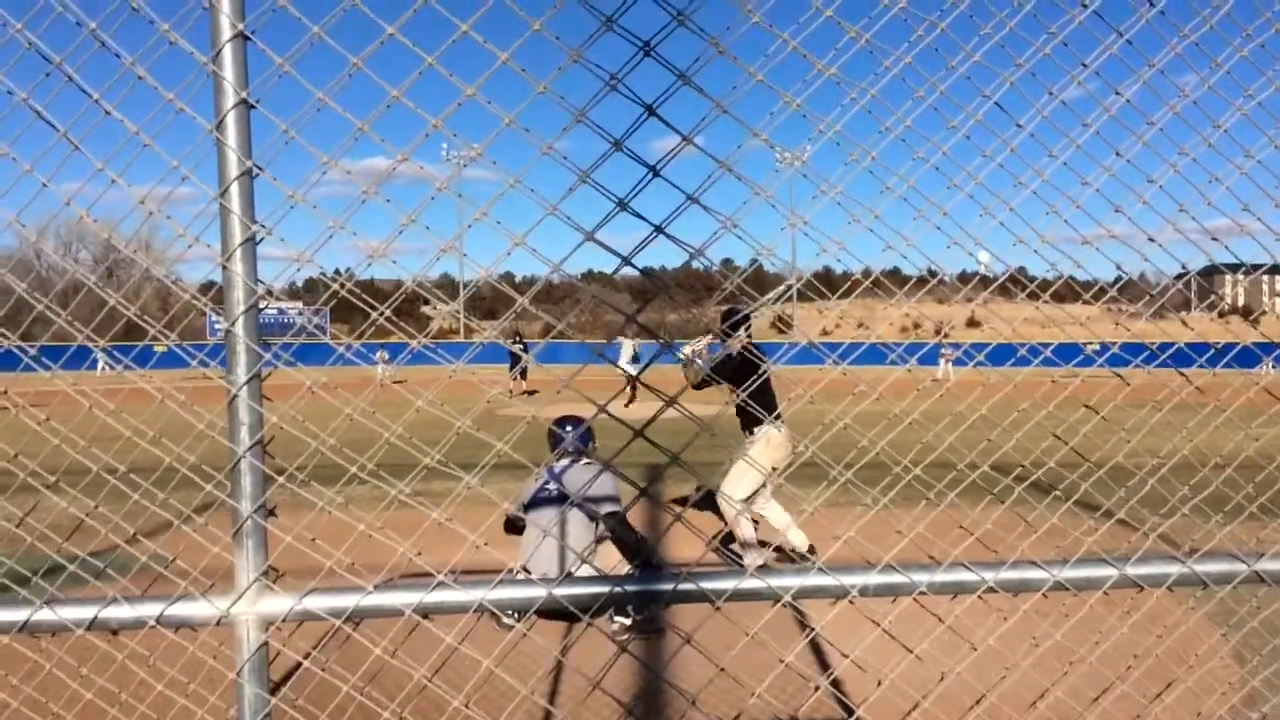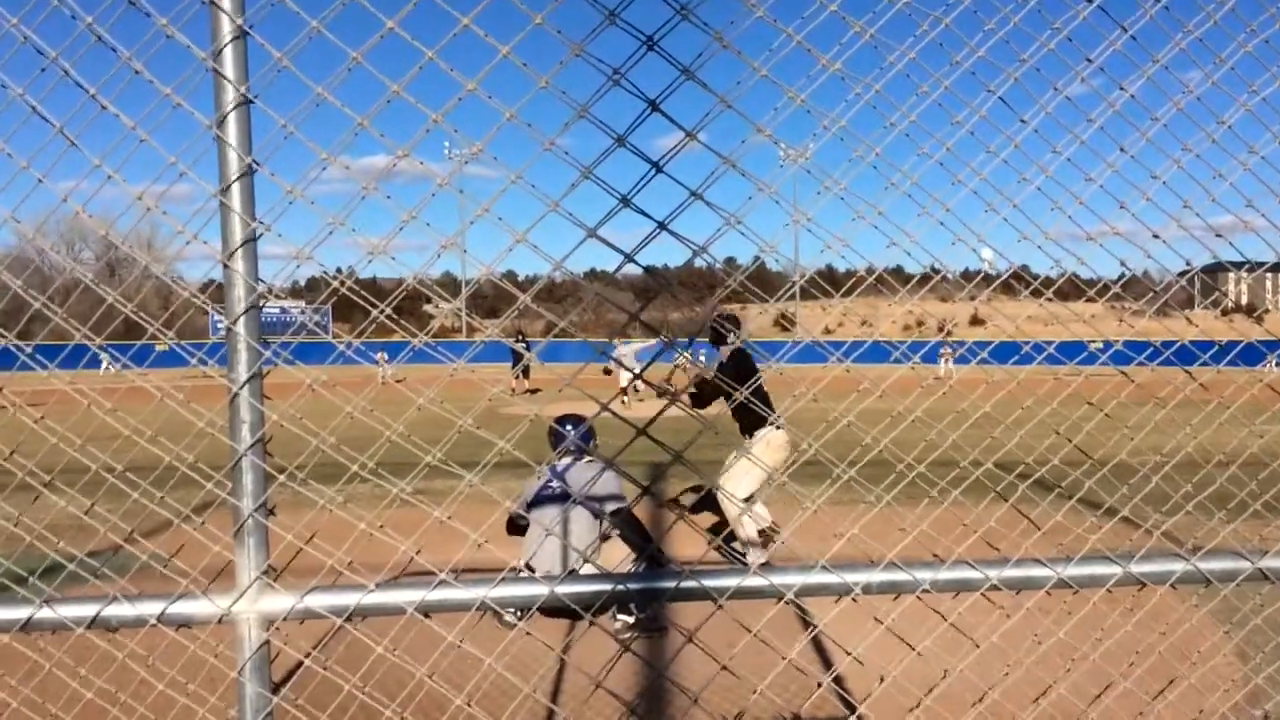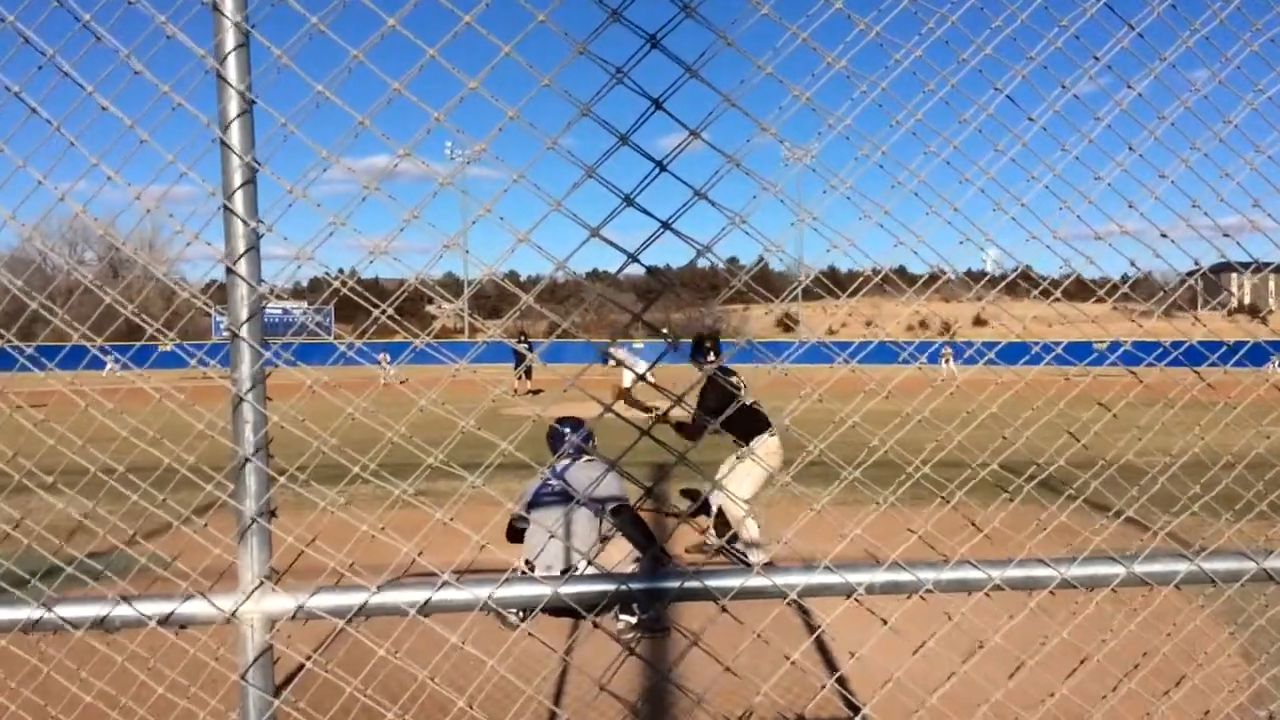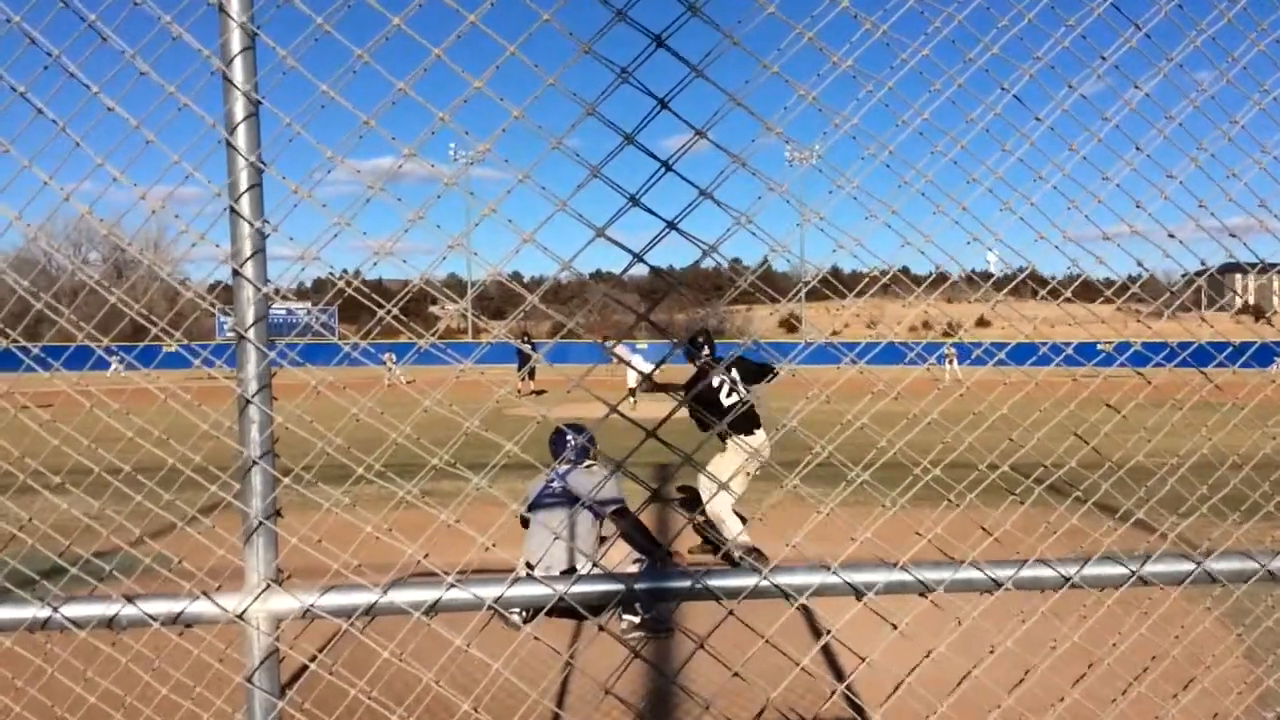
dt=0.2s
person 1, frame 1
left shoulder: (745, 356)
right shoulder: (744, 357)
left elbow: (703, 379)
right elbow: (705, 378)
left wrist: (693, 359)
right wrist: (695, 360)
left hip: (767, 439)
right hip: (764, 438)
left knee: (728, 495)
right knee: (758, 498)
left ankle: (756, 560)
right ankle: (801, 547)
person 1, frame 2
left shoulder: (735, 362)
right shoulder: (739, 360)
left elbow: (701, 398)
right elbow: (712, 393)
left hip: (768, 441)
right hip: (759, 439)
left knee: (729, 493)
right knee: (730, 484)
left ankle: (757, 558)
right ankle: (766, 526)
person 1, frame 3
left shoulder: (713, 386)
right shoulder: (727, 375)
left elbow: (694, 433)
left wrist: (672, 422)
left hip: (762, 448)
right hip: (751, 445)
left knee: (730, 499)
right knee: (718, 486)
left ankle: (758, 558)
right ankle: (715, 540)
person 1, frame 4
left shoulder: (694, 385)
right shoulder: (734, 364)
left elbow: (705, 425)
right elbow: (770, 372)
left hip: (743, 445)
right hip: (755, 437)
left knee: (715, 500)
right knee: (709, 485)
left ankle: (748, 552)
person 2, frame 1
left shoulder: (539, 480)
right shoulder: (598, 475)
left elbow: (511, 525)
right elbow: (618, 528)
right wrist: (652, 571)
right knee: (634, 543)
right ankle: (627, 618)
person 2, frame 2
left shoulder: (540, 478)
right shoulder: (601, 472)
left elbow: (513, 526)
right elbow: (625, 523)
right wrist: (662, 562)
right knee: (639, 542)
left ankle: (515, 606)
right ankle: (630, 616)
person 2, frame 3
left shoulder: (539, 480)
right shoulder: (598, 471)
left elbow: (513, 533)
right elbow: (624, 518)
right wrist: (664, 557)
right knee: (641, 543)
left ankle: (518, 607)
right ankle: (633, 616)
person 2, frame 4
left shoulder: (539, 483)
right shoulder: (596, 475)
right elbow: (624, 522)
right wrist: (666, 554)
right knee: (646, 547)
right ankle: (637, 616)
